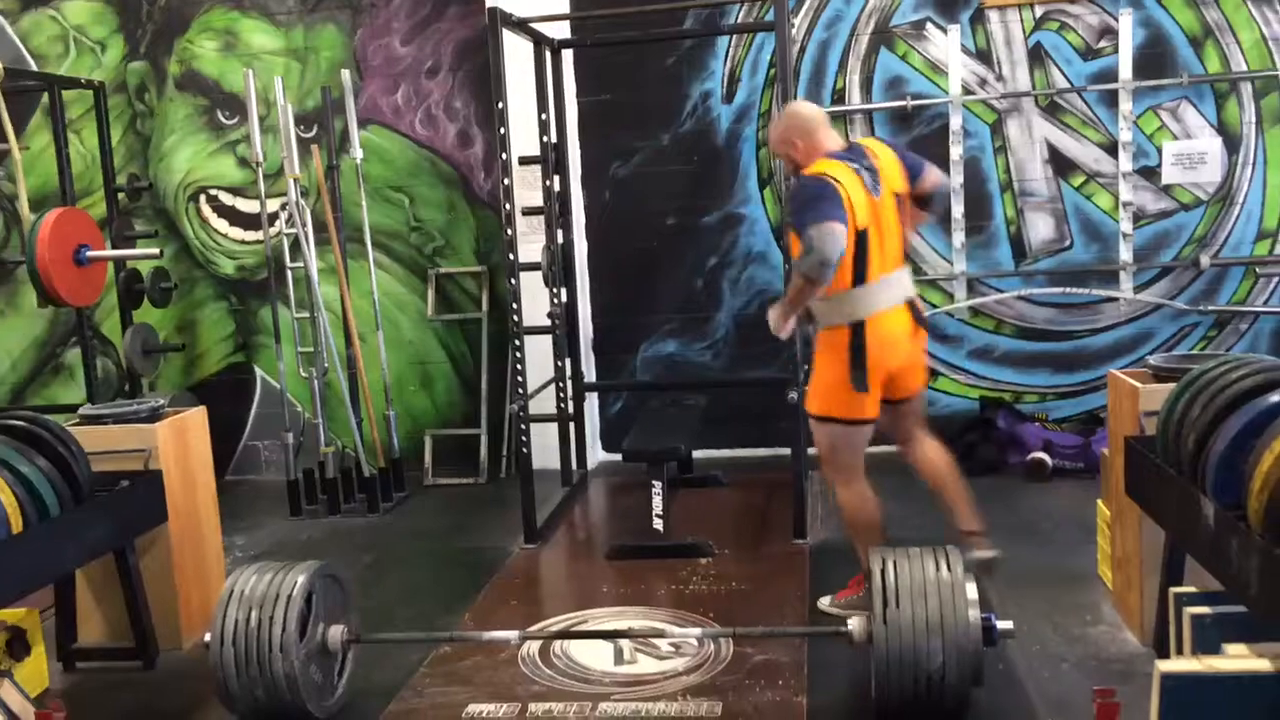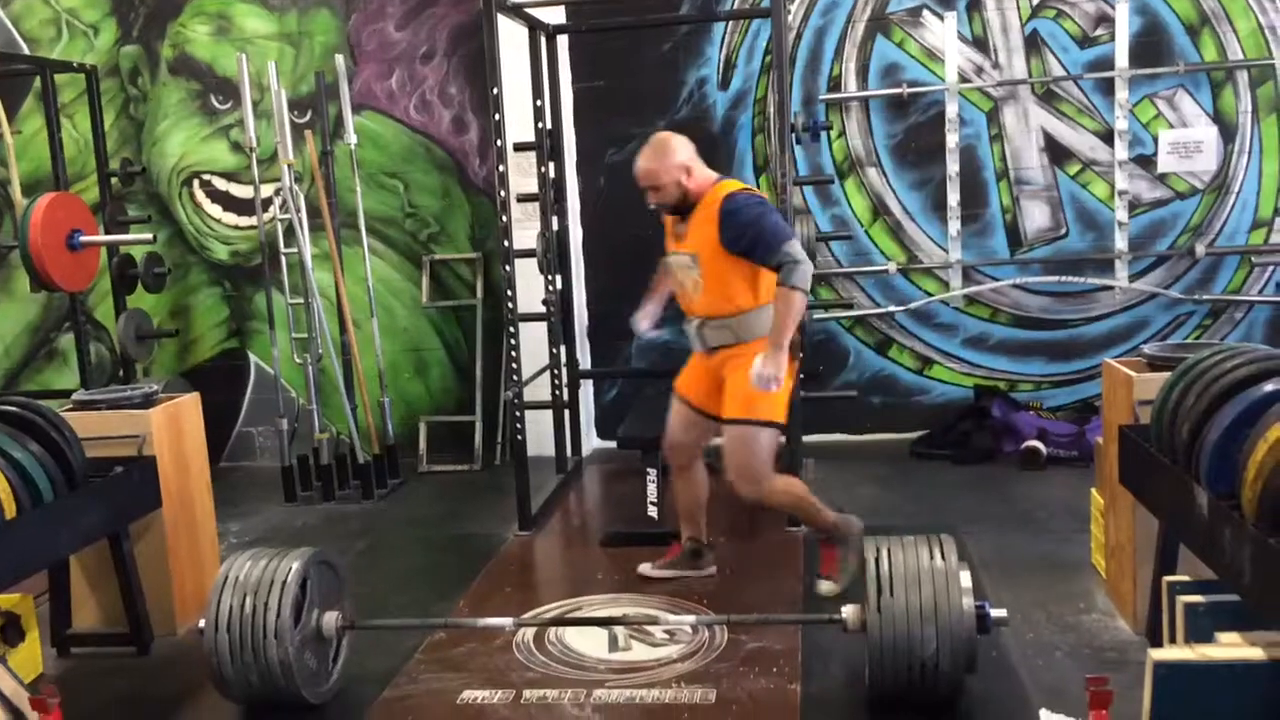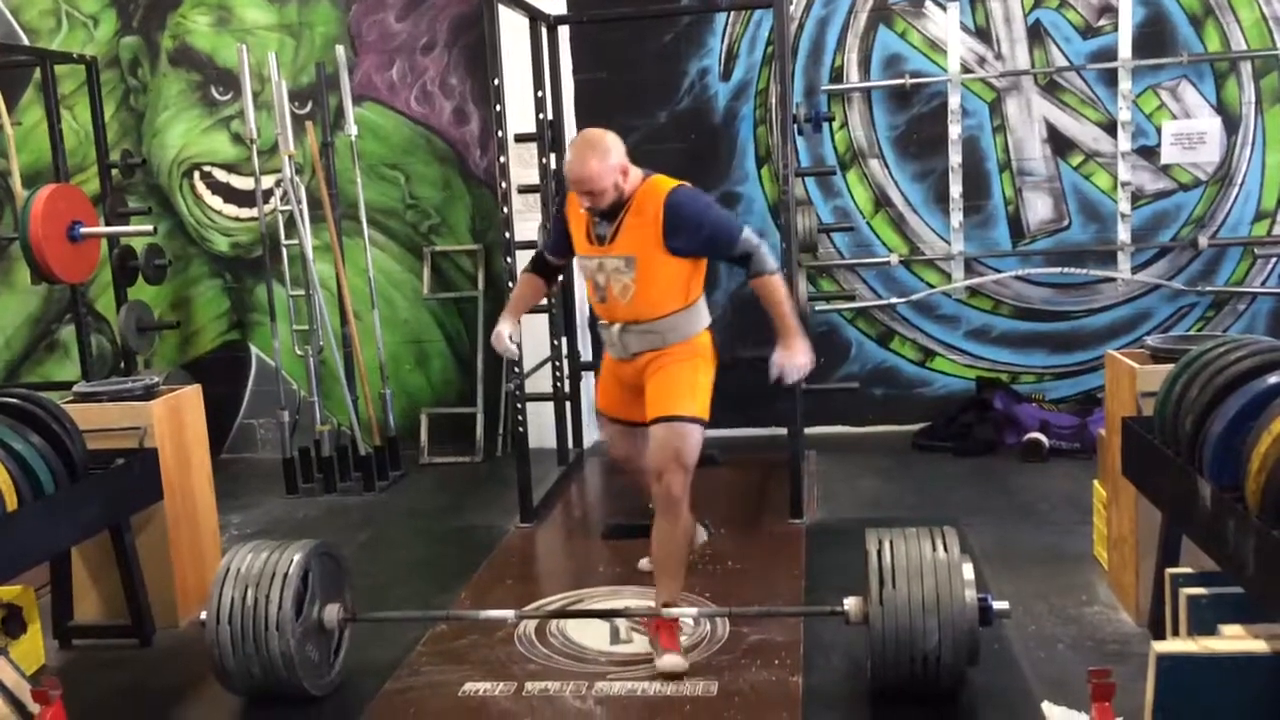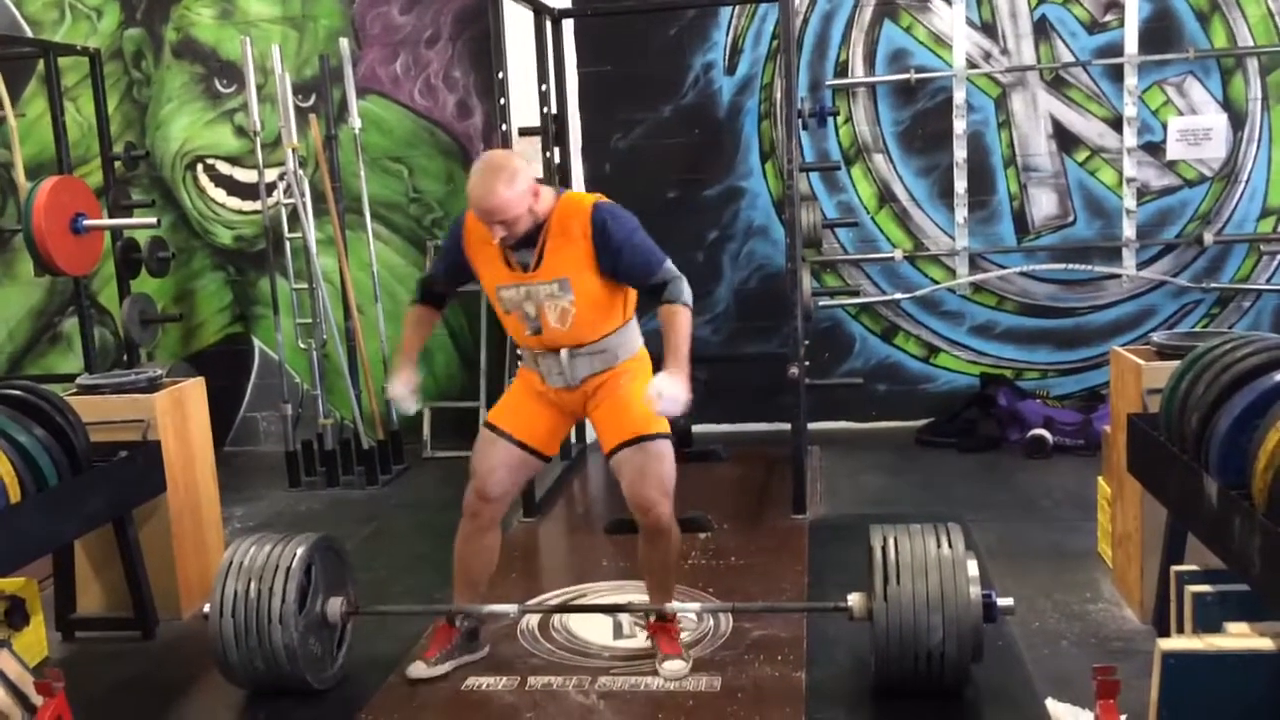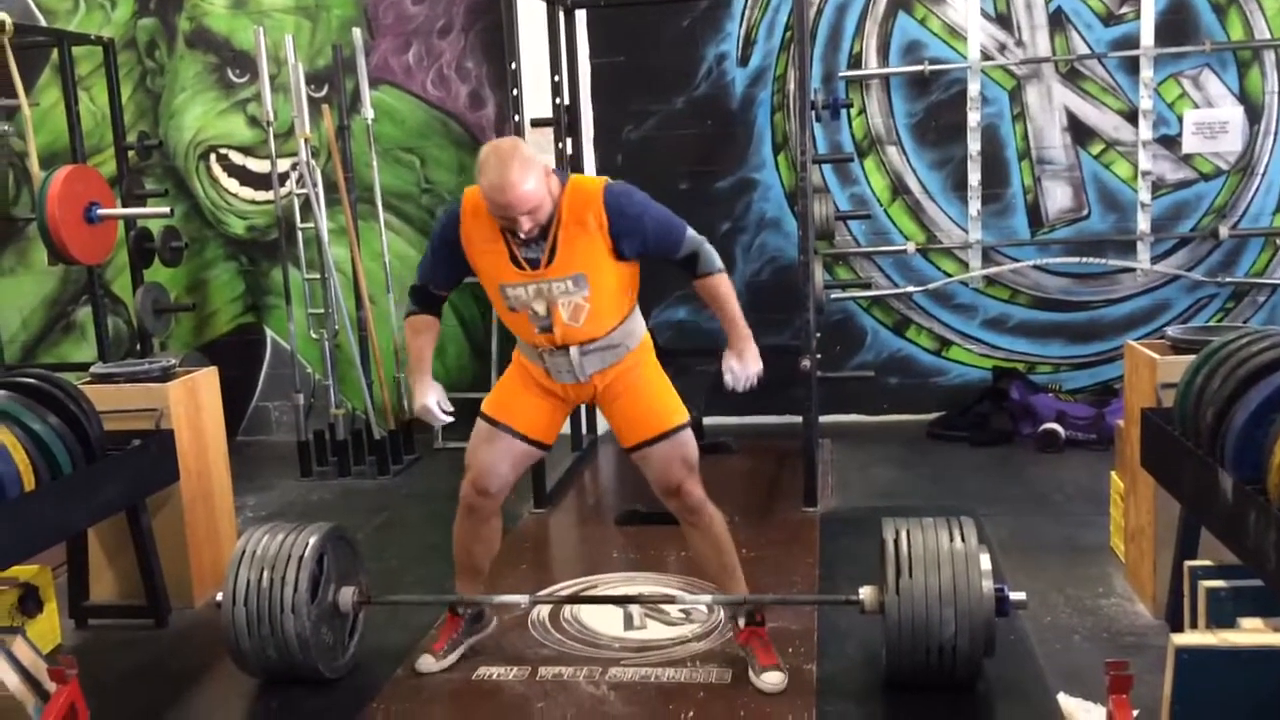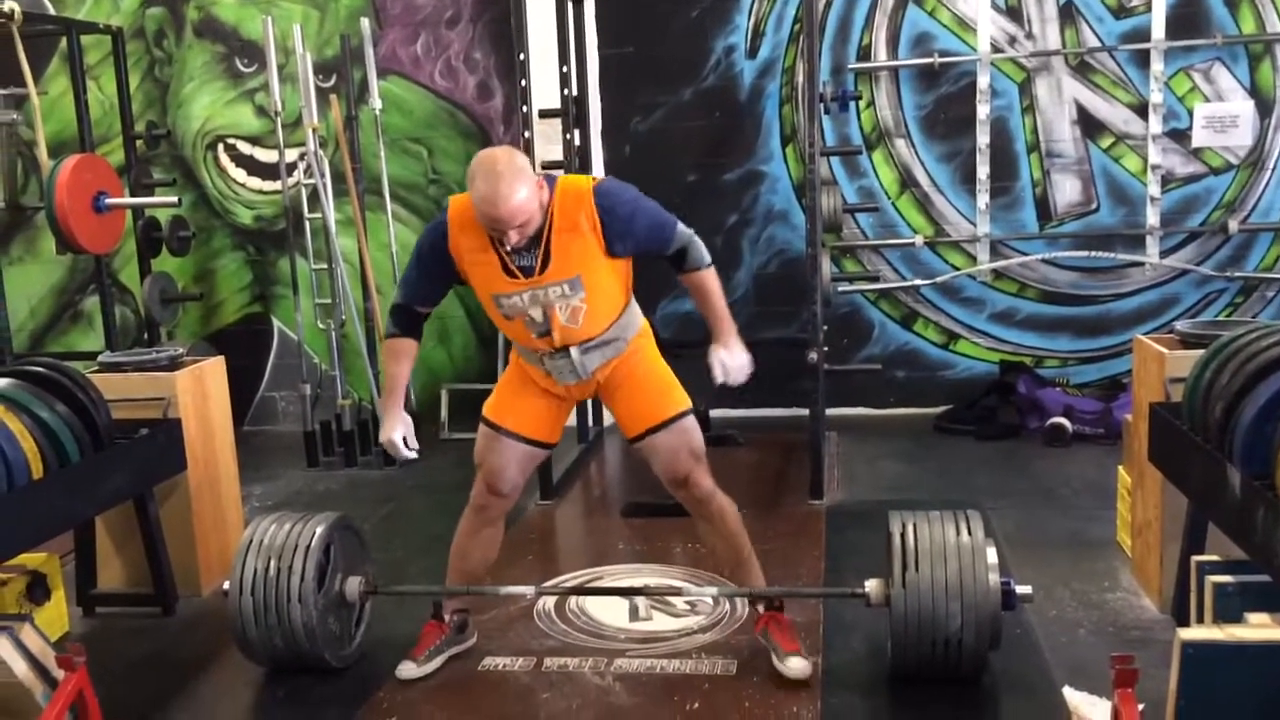
dt=0.4s
person 1, frame 1
left shoulder: (814, 186)
right shoulder: (886, 155)
left elbow: (824, 255)
right elbow: (938, 187)
left wrist: (786, 309)
left hip: (852, 337)
right hip: (901, 319)
left knee: (841, 470)
right knee: (914, 437)
right ankle: (974, 540)
person 1, frame 2
left shoulder: (734, 207)
right shoulder: (678, 207)
left elbow: (795, 267)
left wrist: (774, 352)
right wrist: (654, 301)
left hip: (758, 352)
right hip: (712, 350)
left knee: (750, 480)
right knee: (678, 452)
left ankle: (838, 531)
right ankle: (693, 549)
person 1, frame 3
left shoulder: (675, 206)
right shoulder: (573, 206)
left elbow: (755, 255)
right elbow: (545, 264)
left wrist: (791, 336)
right wrist: (510, 316)
left hip: (678, 352)
right hip: (617, 352)
left knee: (668, 481)
right knee: (626, 457)
left ankle: (665, 618)
right ankle: (679, 529)
person 1, frame 4
left shoulder: (595, 221)
right shoulder: (469, 233)
left elbow: (671, 288)
right elbow: (433, 292)
left wrist: (675, 371)
right wrist: (406, 364)
left hip: (614, 371)
right hip: (540, 378)
left knee: (653, 509)
right knee: (482, 500)
left ankle: (663, 621)
right ankle: (462, 629)
person 1, frame 5
left shoulder: (609, 205)
right shoulder: (464, 221)
left elbow: (695, 254)
right elbow: (425, 297)
left wrist: (739, 342)
right wrist: (420, 377)
left hip: (621, 360)
right hip: (537, 367)
left knee: (685, 493)
right knee: (479, 491)
left ankle: (749, 627)
right ankle: (466, 615)
person 1, frame 6
left shoulder: (599, 203)
right shoulder: (451, 230)
left elbow: (685, 249)
right elbow: (406, 315)
left wrist: (725, 337)
right wrist: (392, 407)
left hip: (621, 352)
right hip: (536, 366)
left knee: (694, 484)
right knee: (490, 493)
left ankle: (769, 615)
right ankle: (451, 623)
